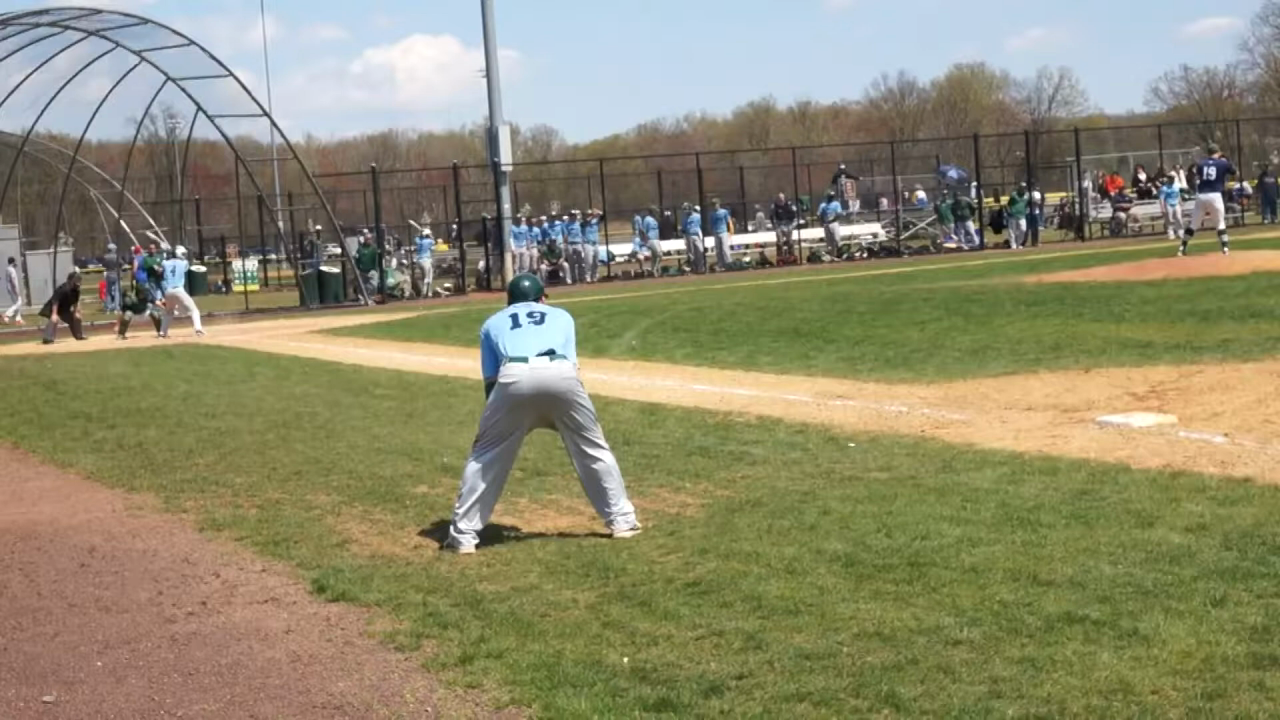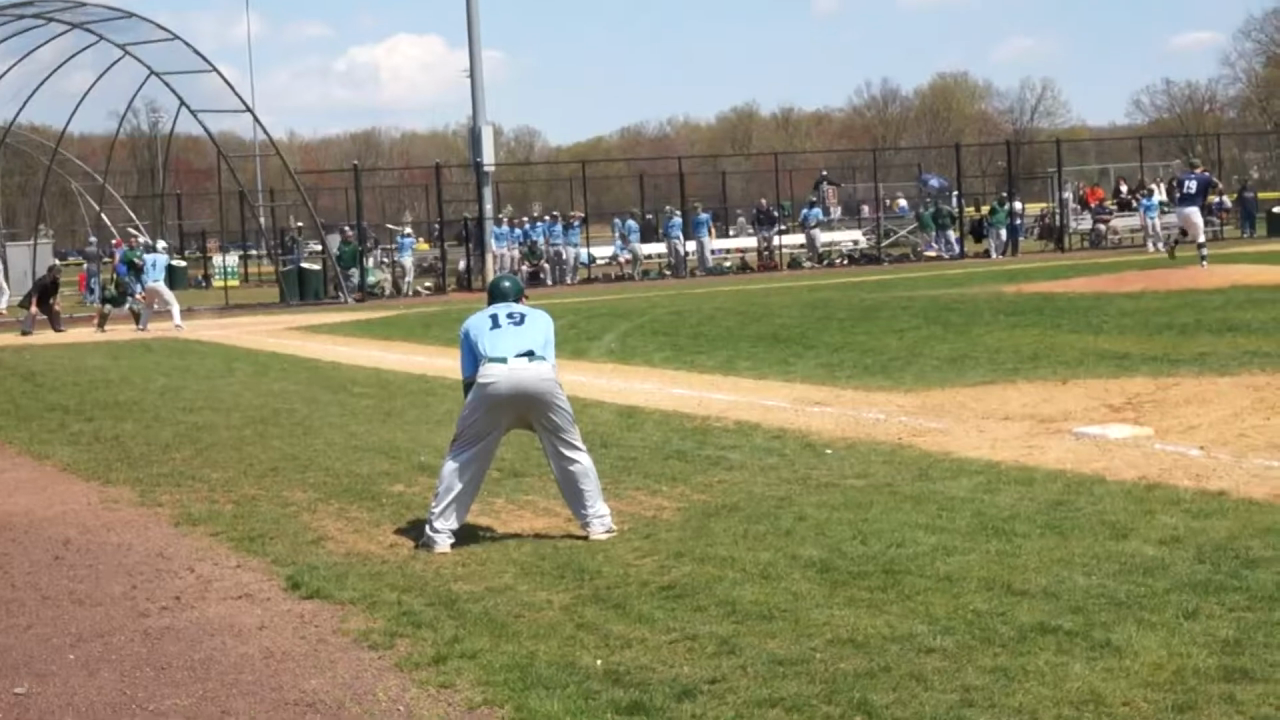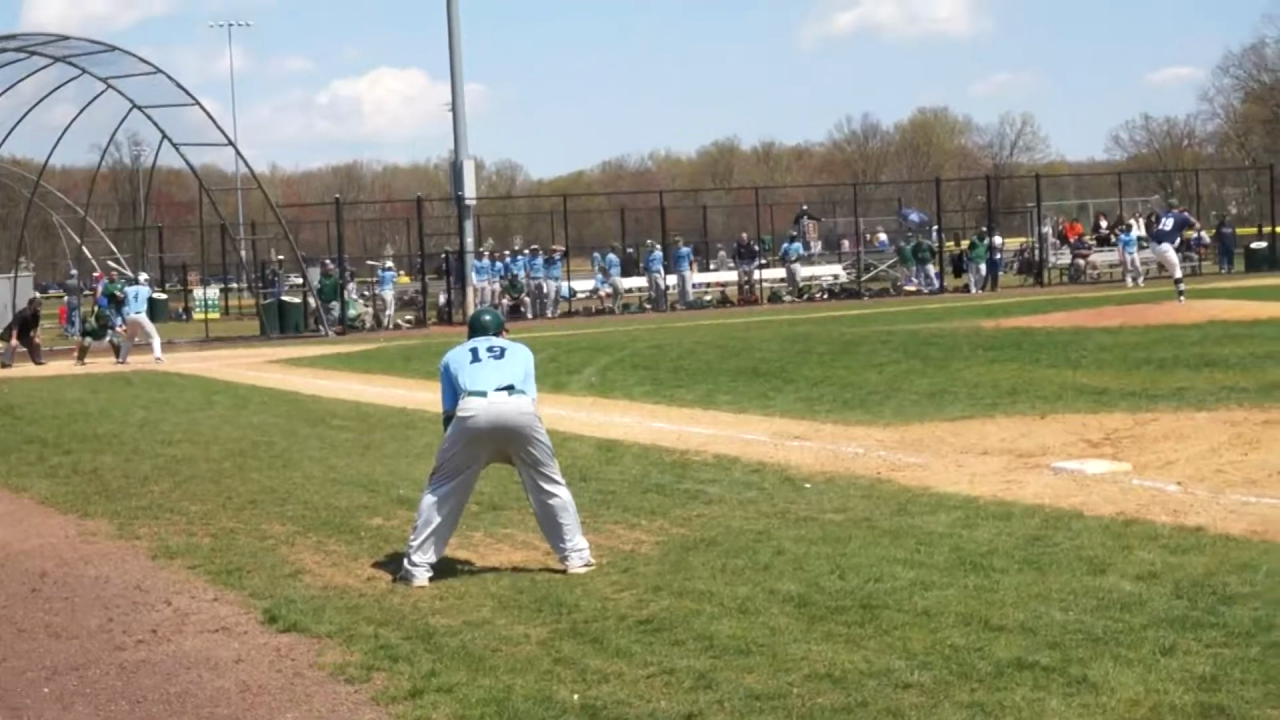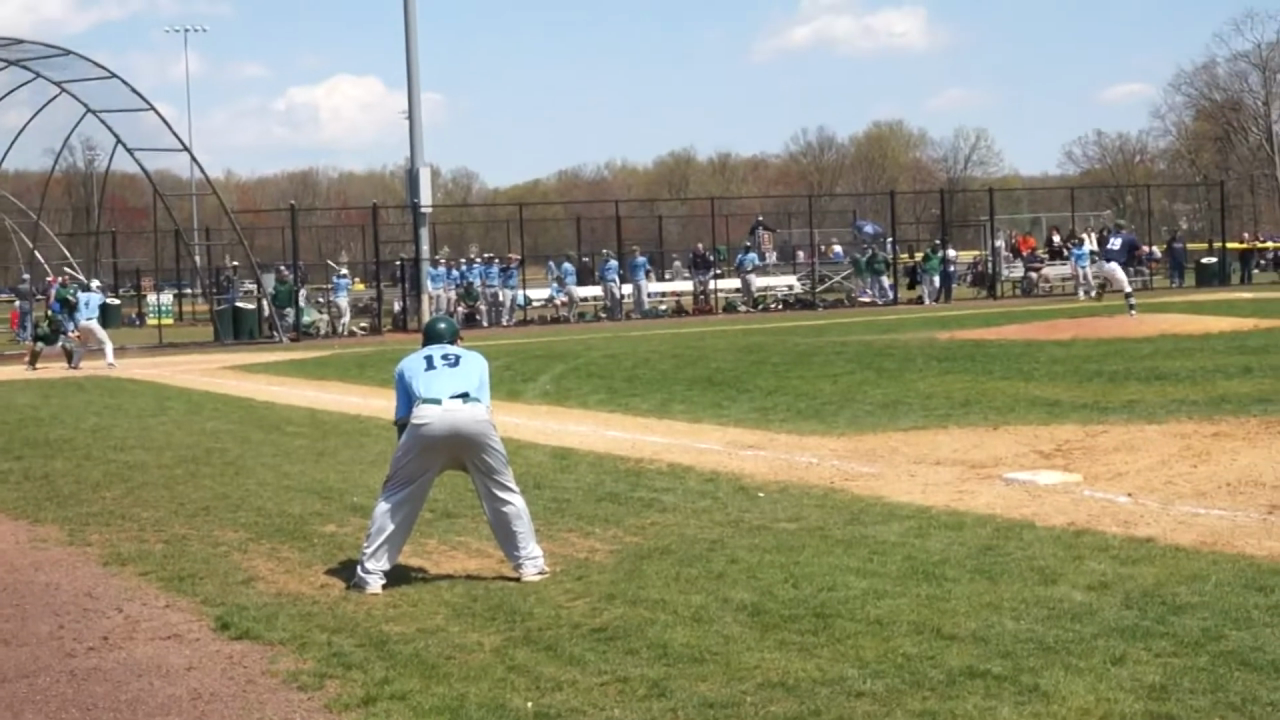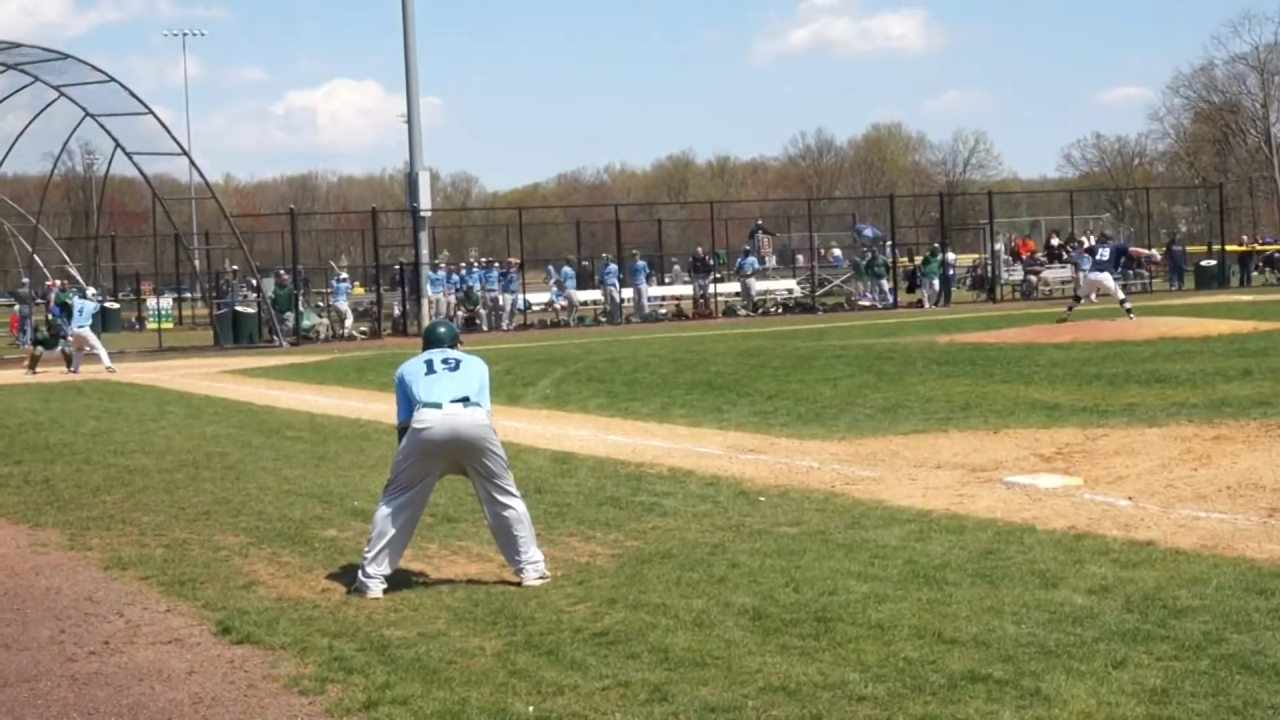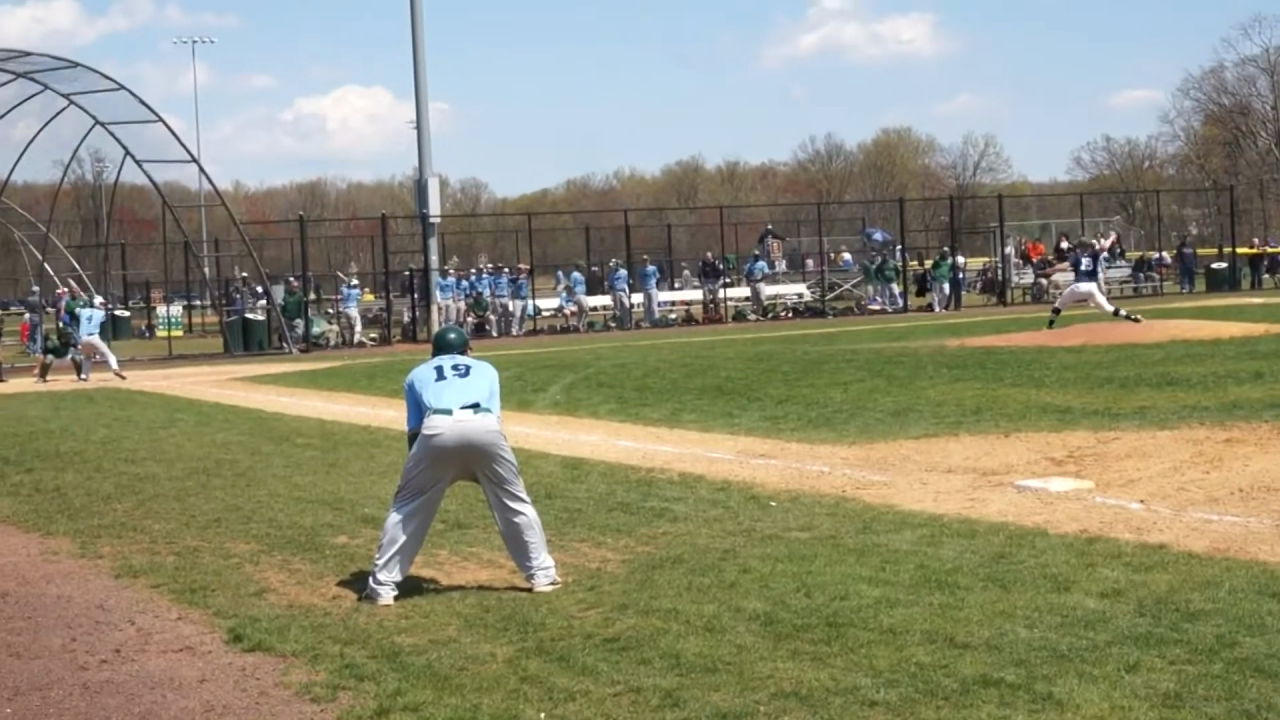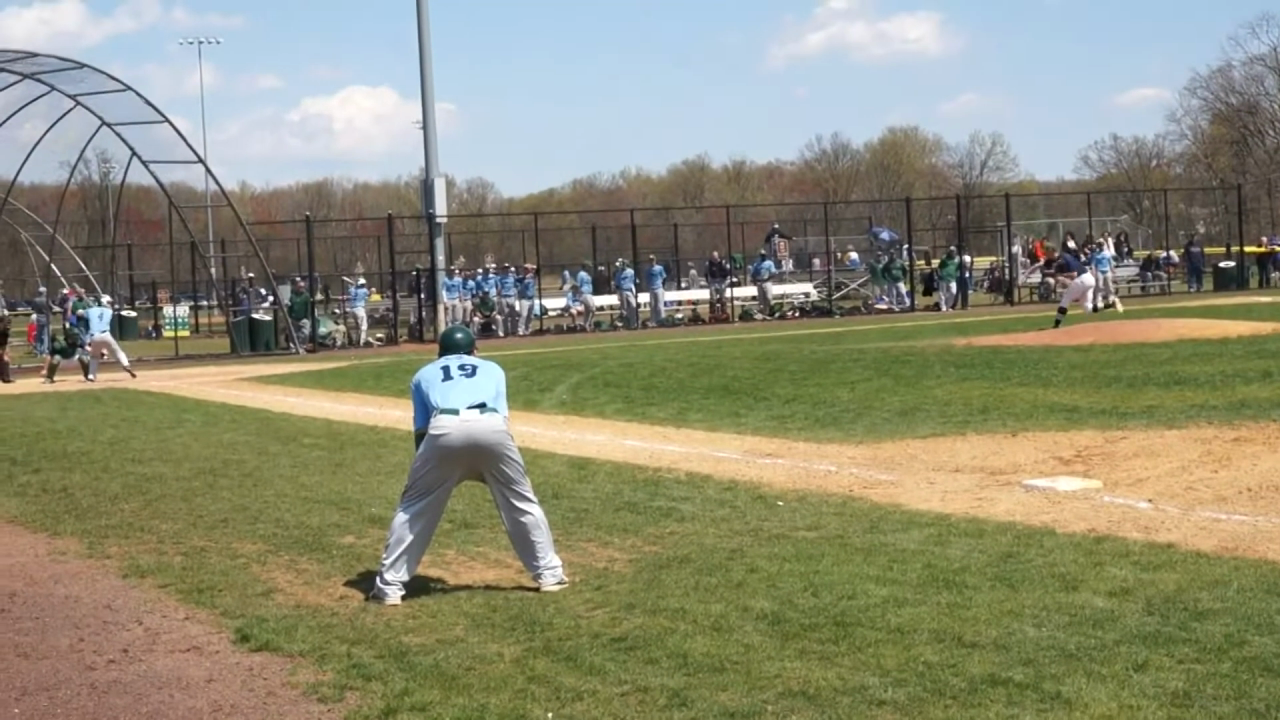
dt=0.2s
person 1, frame 1
left shoulder: (493, 322)
right shoulder: (561, 315)
left elbow: (491, 380)
left wrist: (502, 422)
right wrist: (558, 417)
left hip: (514, 378)
right hip: (560, 374)
left knee: (485, 457)
right knee: (593, 449)
left ankle: (463, 535)
right ankle: (621, 520)
person 1, frame 2
left shoulder: (472, 323)
right shoulder: (541, 317)
left elbow: (469, 380)
left wrist: (478, 422)
right wrist: (536, 418)
left hip: (492, 378)
right hip: (539, 376)
left knee: (463, 456)
right knee: (570, 451)
left ankle: (438, 534)
right ankle: (597, 522)
person 1, frame 3
left shoulder: (453, 356)
right shoulder: (521, 350)
left elbow: (449, 413)
left wrist: (458, 456)
right wrist: (515, 454)
left hip: (472, 412)
right hip: (518, 410)
left knee: (442, 490)
right knee: (549, 485)
left ankle: (416, 568)
right ankle: (576, 557)
person 1, frame 4
left shoulder: (408, 364)
right shoulder: (475, 359)
left elbow: (403, 421)
left wrist: (413, 463)
right wrist: (469, 461)
left hip: (427, 419)
right hip: (474, 418)
left knee: (396, 496)
right knee: (504, 493)
left ankle: (370, 575)
right ankle: (530, 565)
person 1, frame 5
left shoulder: (408, 368)
right shoulder: (476, 363)
left elbow: (404, 424)
left wrist: (414, 467)
right wrist: (470, 465)
left hip: (427, 423)
right hip: (474, 422)
left knee: (397, 501)
right knee: (505, 497)
left ankle: (371, 579)
right ankle: (531, 569)
person 1, frame 6
left shoulder: (417, 374)
right shoulder: (485, 369)
left elbow: (414, 431)
left wrist: (423, 474)
right wrist: (481, 472)
left hip: (437, 429)
right hip: (484, 428)
left knee: (407, 508)
right knee: (515, 503)
left ankle: (382, 587)
right ankle: (542, 575)
person 1, frame 7
left shoulder: (424, 374)
right shoulder: (492, 368)
left elbow: (421, 431)
left wrist: (430, 472)
right wrist: (487, 470)
left hip: (444, 429)
right hip: (490, 427)
left knee: (413, 508)
right knee: (522, 503)
left ankle: (389, 587)
right ankle: (549, 575)
